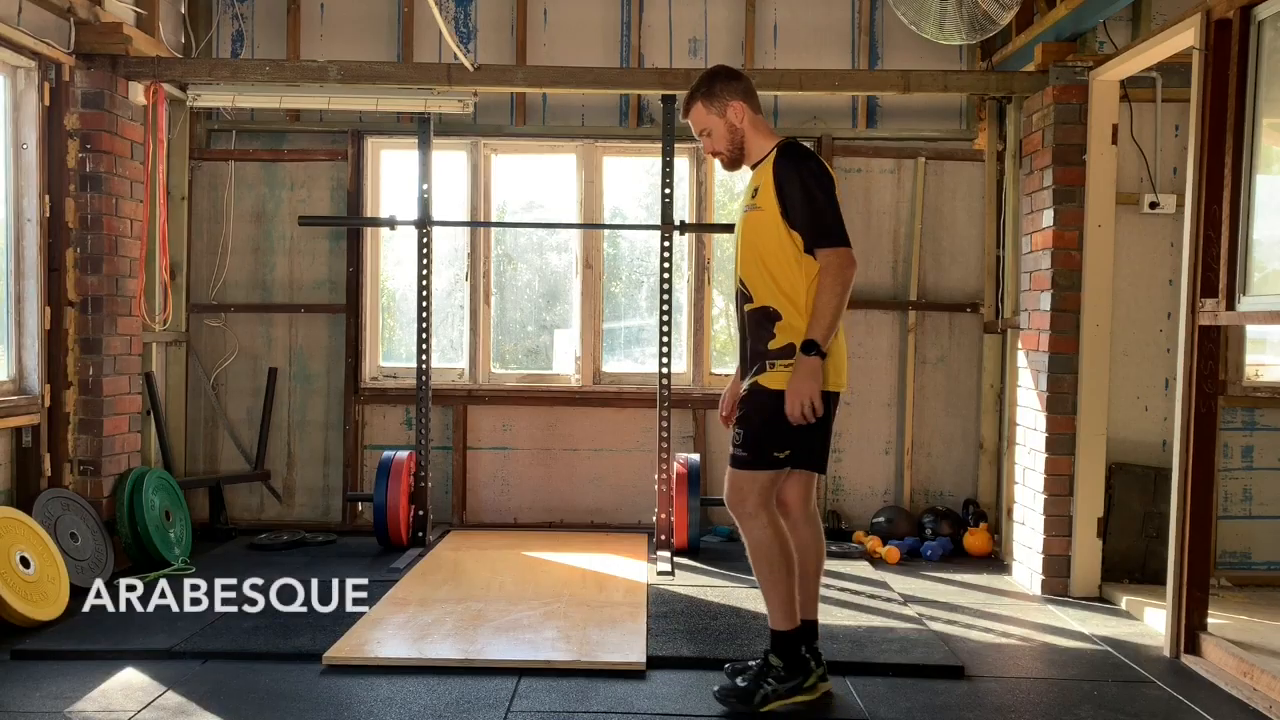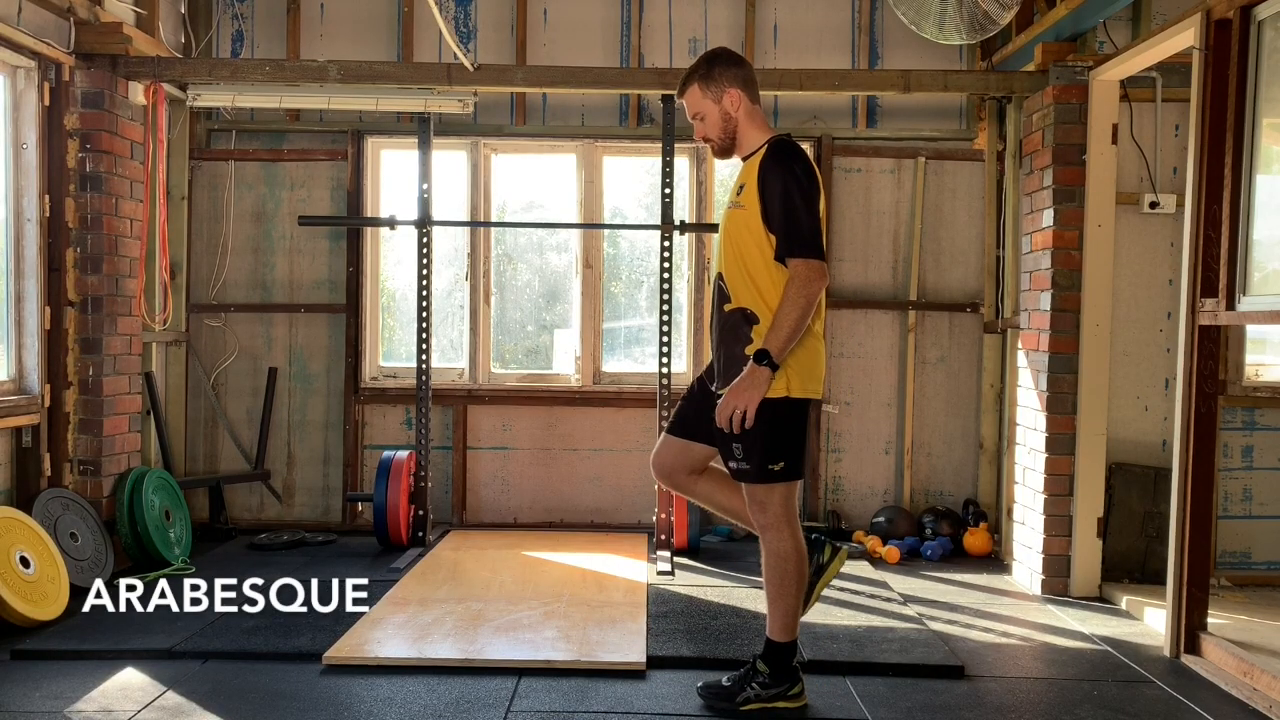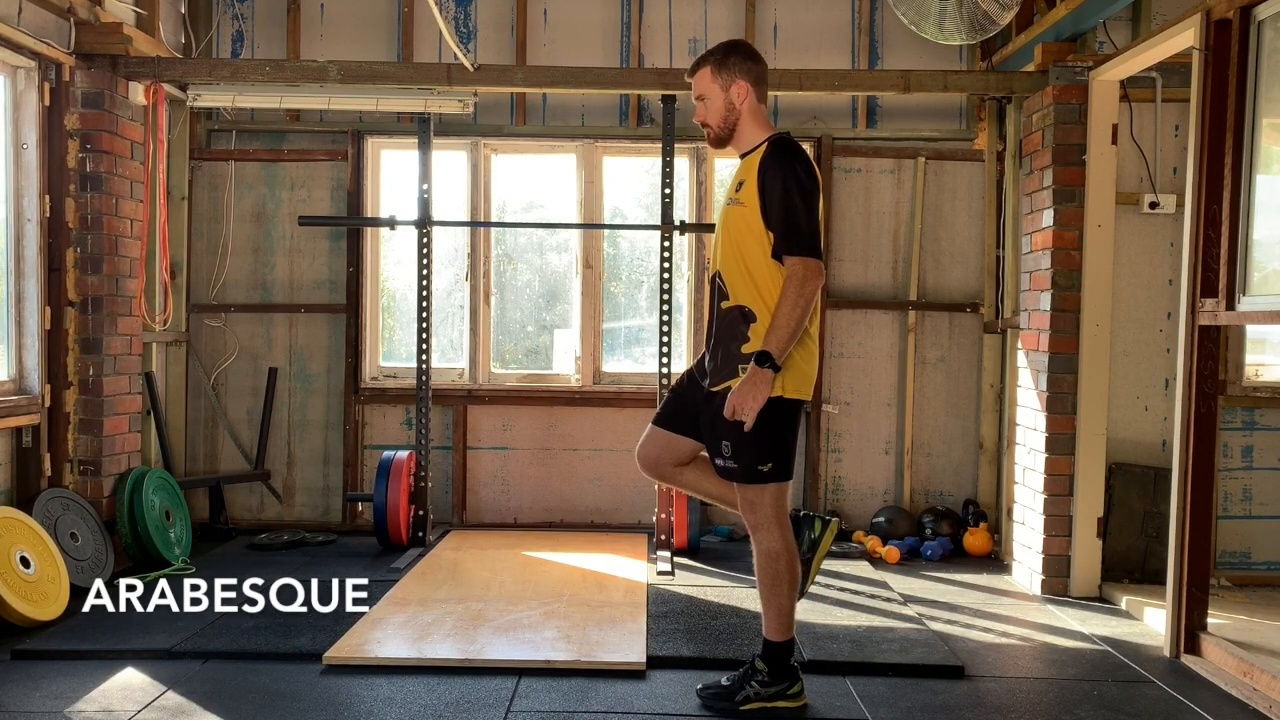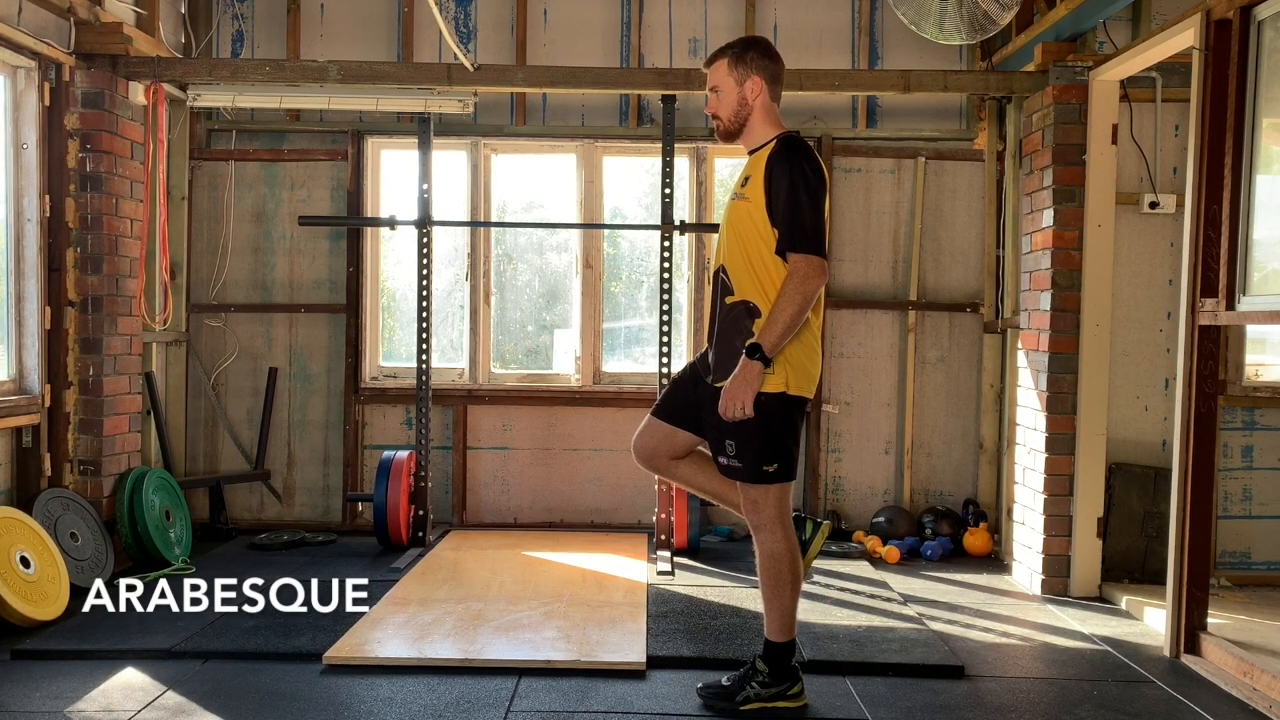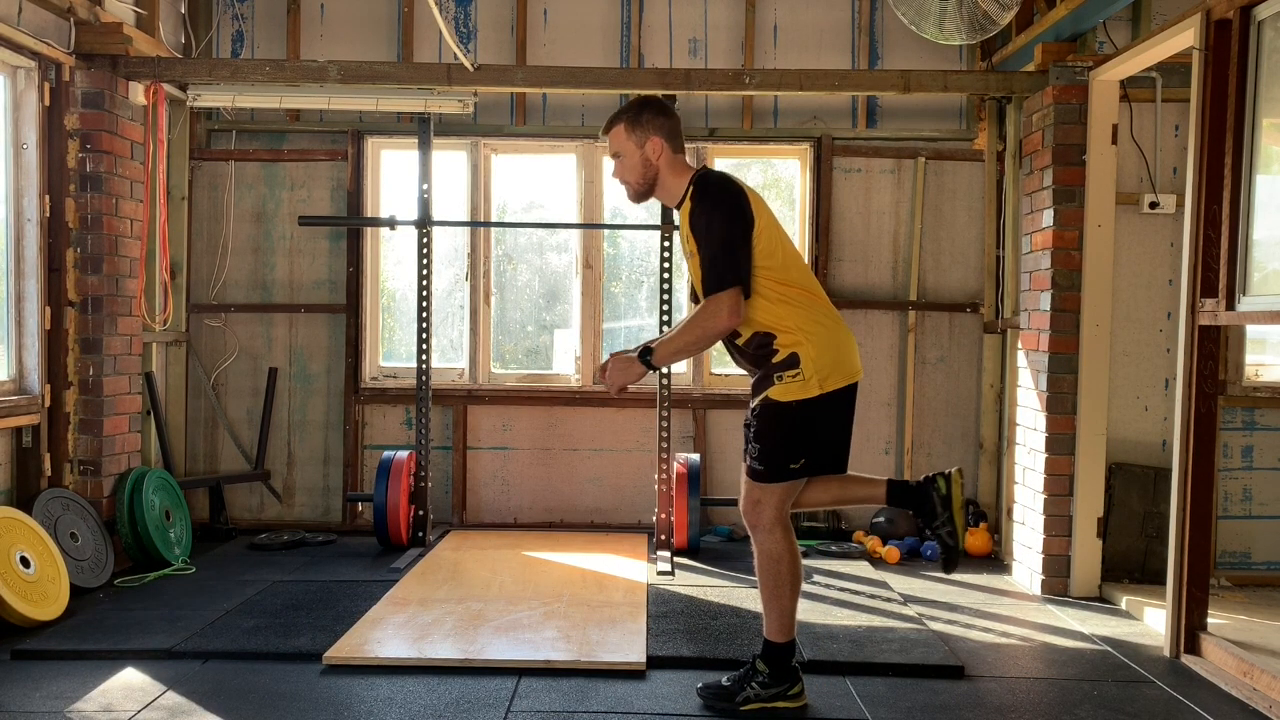
dt=1s
person 1, frame 1
left shoulder: (793, 165)
right shoulder: (763, 180)
left elbow: (838, 263)
left wrist: (812, 358)
right wrist: (741, 378)
left hip: (795, 374)
right hip: (772, 372)
left knee: (747, 499)
right knee: (791, 503)
left ankle: (788, 661)
right ankle: (803, 653)
person 1, frame 2
left shoulder: (782, 163)
right shoulder: (753, 169)
left elbow: (809, 275)
left wrist: (761, 368)
left hip: (770, 376)
right hip: (736, 368)
left knee: (770, 512)
right knee: (671, 464)
left ankle: (778, 674)
right ankle: (804, 555)
person 1, frame 3
left shoulder: (782, 161)
right shoulder: (750, 167)
left elbow: (806, 273)
left wrist: (763, 368)
left hip: (761, 371)
right hip: (724, 364)
left knee: (759, 515)
right knee: (657, 456)
left ankle: (777, 674)
right ankle: (796, 531)
person 1, frame 4
left shoulder: (790, 160)
right shoulder: (758, 165)
left elbow: (808, 273)
left wrist: (755, 364)
left hip: (765, 370)
right hip: (728, 358)
left knee: (764, 516)
right knee: (653, 446)
left ankle: (778, 674)
right ankle: (787, 530)
person 1, frame 5
left shoulder: (712, 200)
right shoulder: (701, 200)
left elbow: (721, 313)
right elbow: (717, 311)
left wrist: (644, 360)
right wrist: (646, 354)
left hip: (806, 366)
right hip: (797, 364)
left knee: (762, 511)
right knee: (774, 496)
left ankle: (776, 674)
right ankle: (920, 495)
